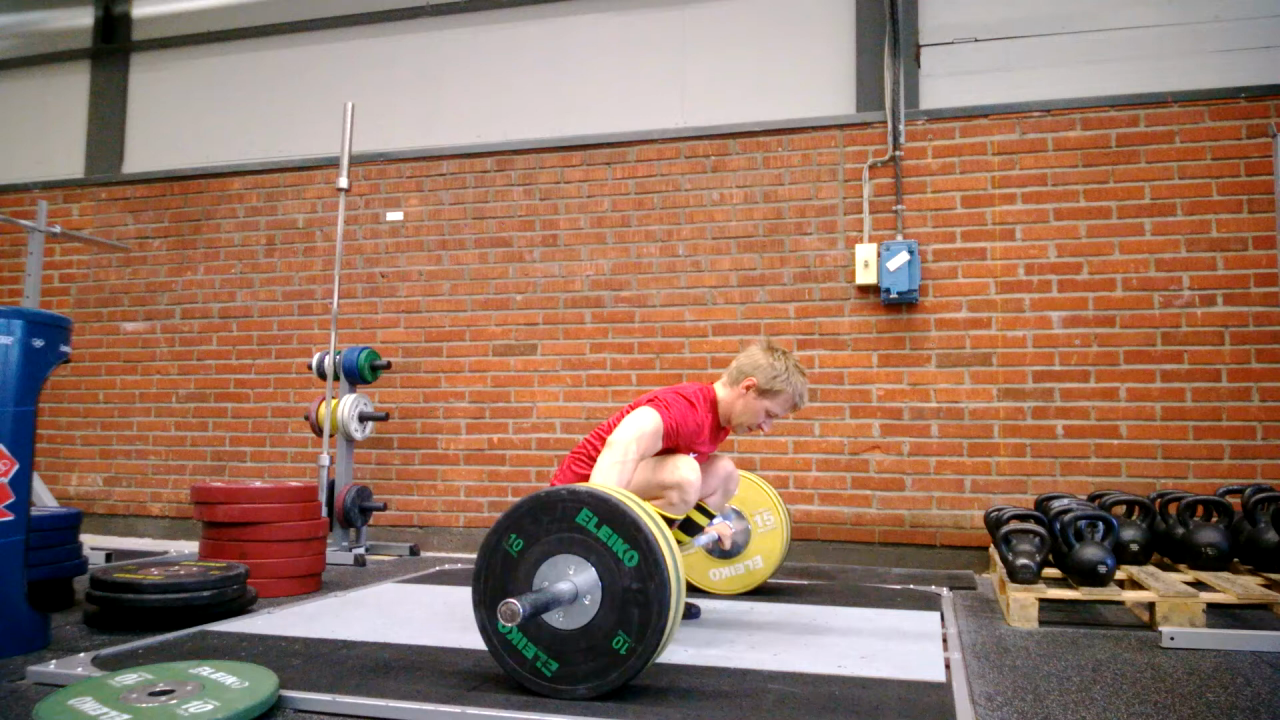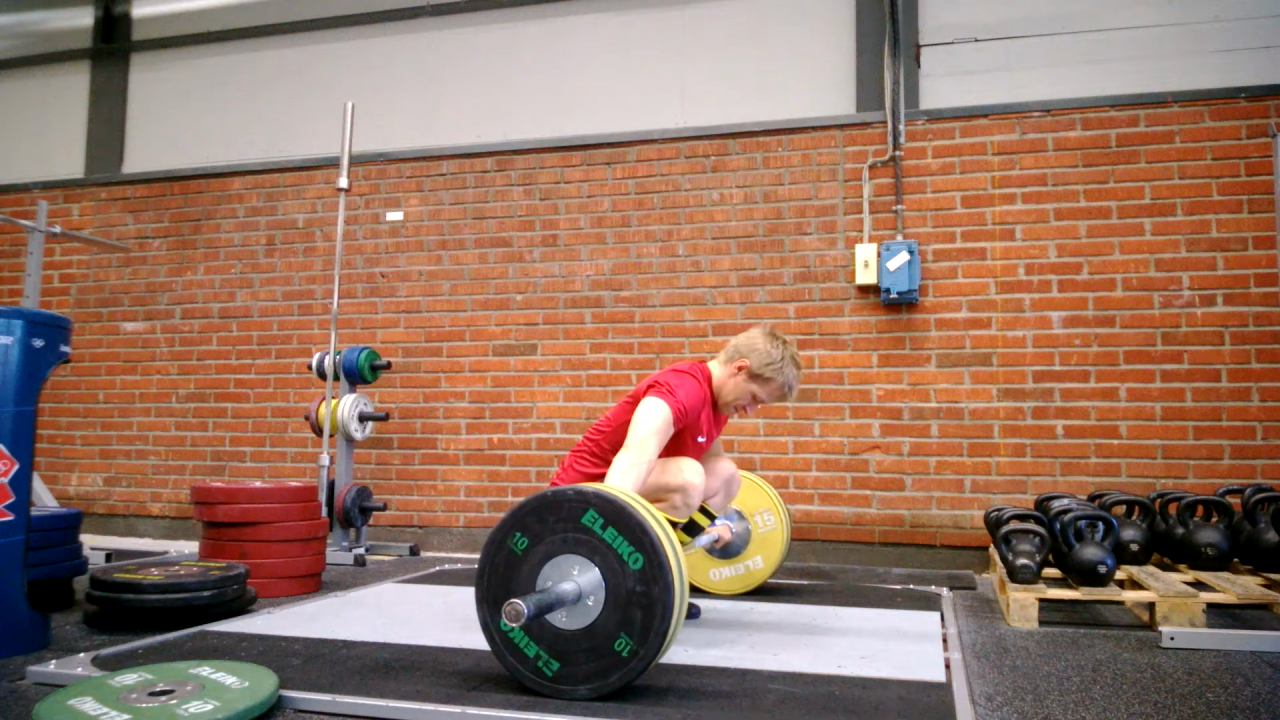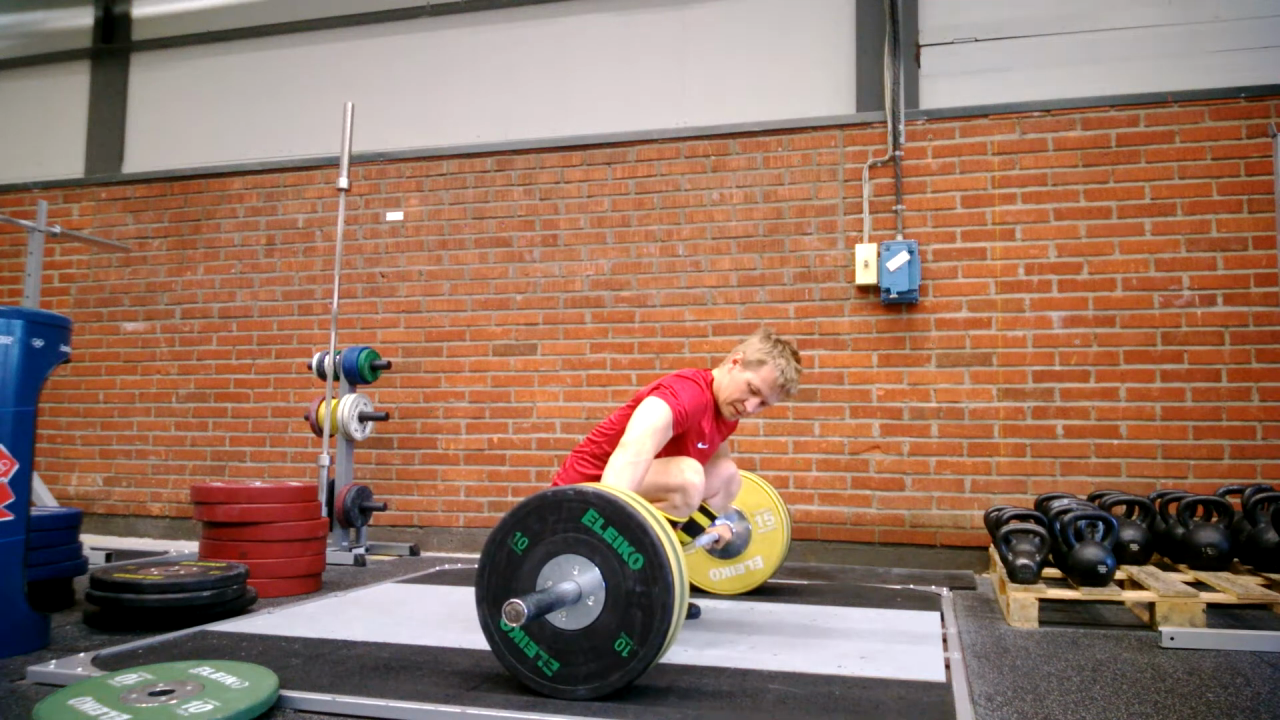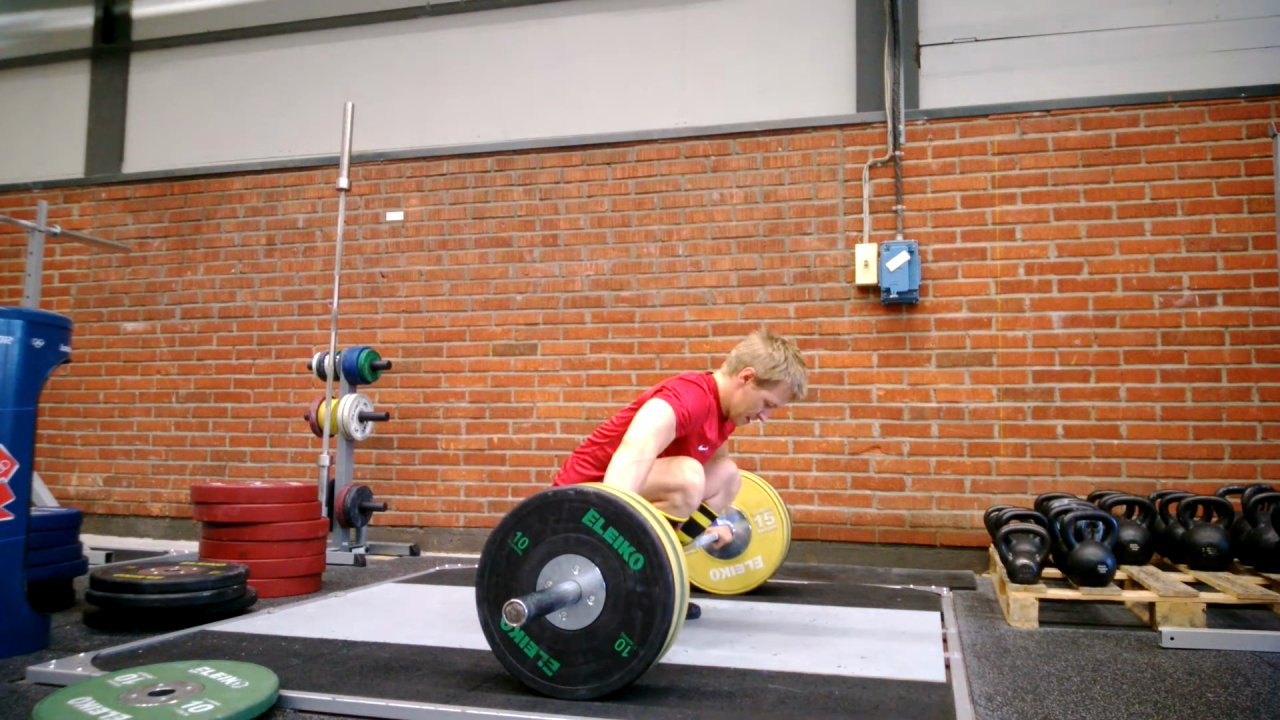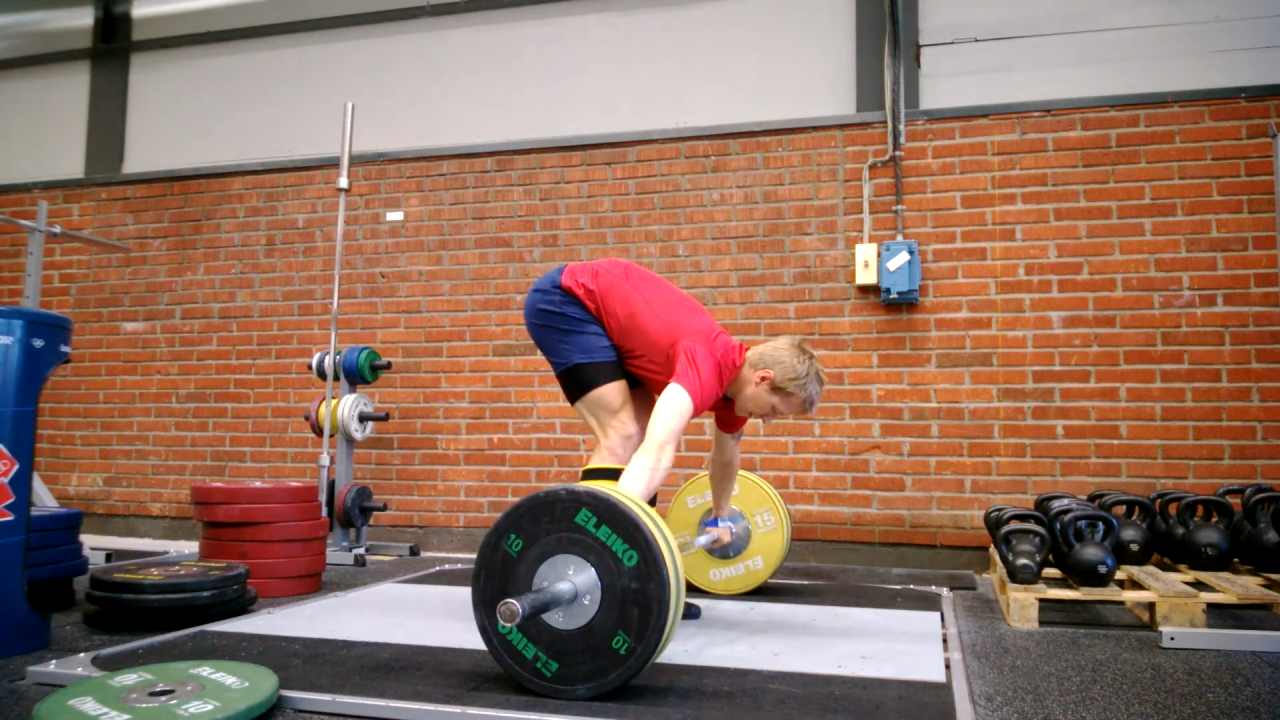
dt=1s
person 1, frame 1
left shoulder: (718, 410)
right shoulder: (685, 409)
right elbow: (620, 448)
left wrist: (707, 521)
left knee: (724, 473)
right knee: (682, 475)
person 1, frame 2
left shoulder: (717, 394)
right shoulder: (682, 388)
left elbow: (711, 456)
right elbow: (636, 453)
left wrist: (710, 520)
left knee: (726, 475)
right knee: (687, 478)
person 1, frame 3
left shoulder: (726, 406)
right shoulder: (685, 394)
left elbow: (716, 457)
right elbow: (631, 454)
left wrist: (713, 520)
left knee: (727, 476)
right knee: (686, 477)
person 1, frame 4
left shoulder: (721, 404)
right shoulder: (687, 398)
left elbow: (712, 453)
right elbow: (632, 456)
left wrist: (712, 518)
left knee: (726, 475)
right knee: (685, 477)
person 1, frame 5
left shoulder: (737, 376)
right shoulder: (707, 370)
left elbow: (725, 456)
right elbow: (656, 453)
left wrist: (720, 518)
left hip: (595, 305)
right hip: (565, 299)
left knee: (642, 435)
right knee: (621, 435)
